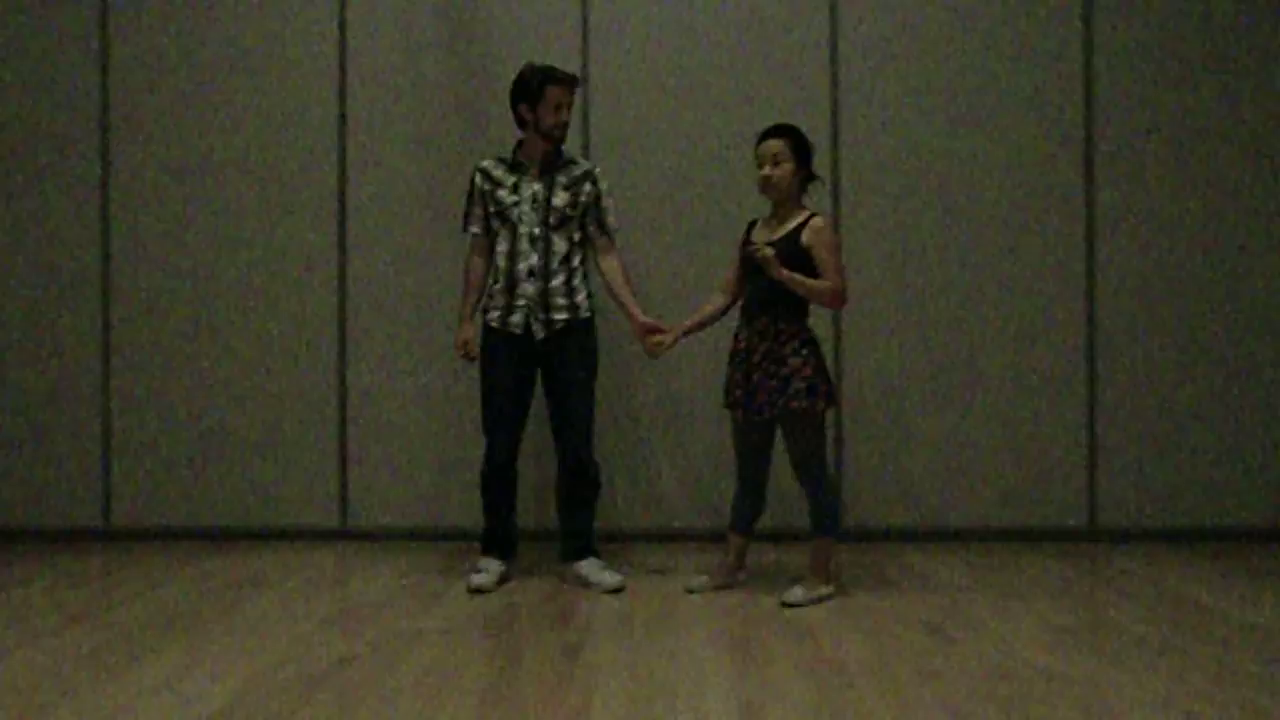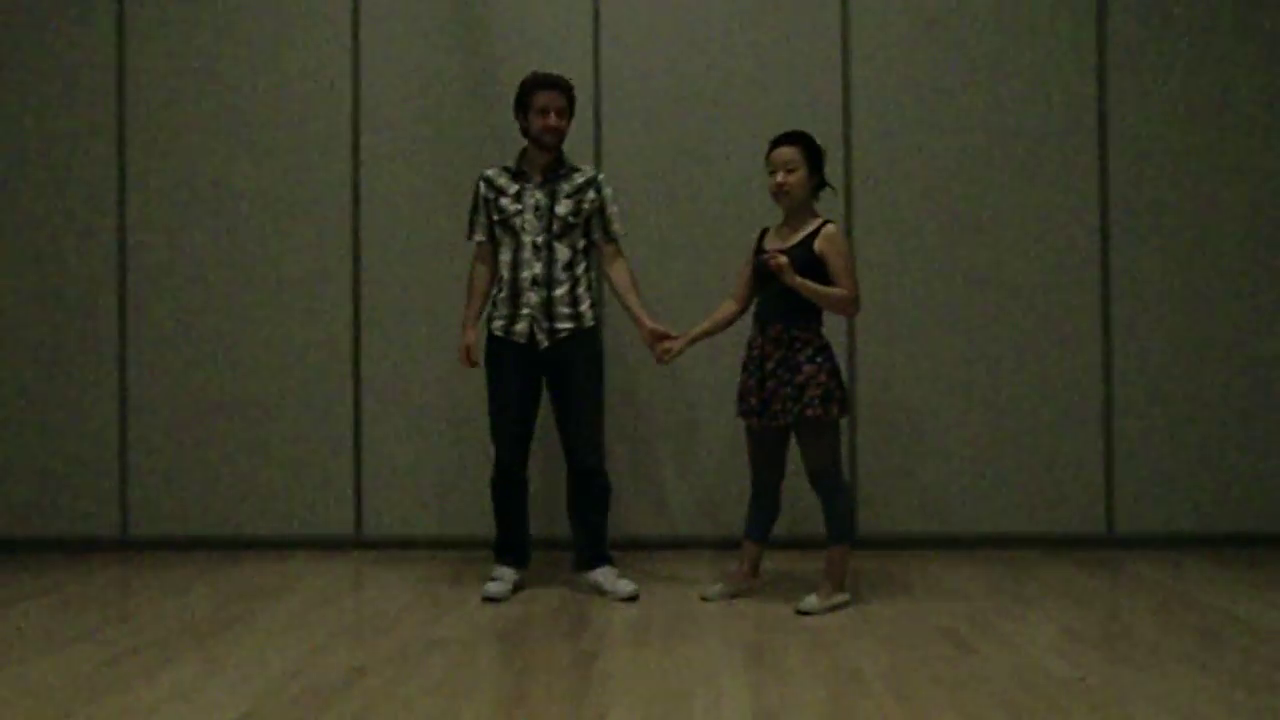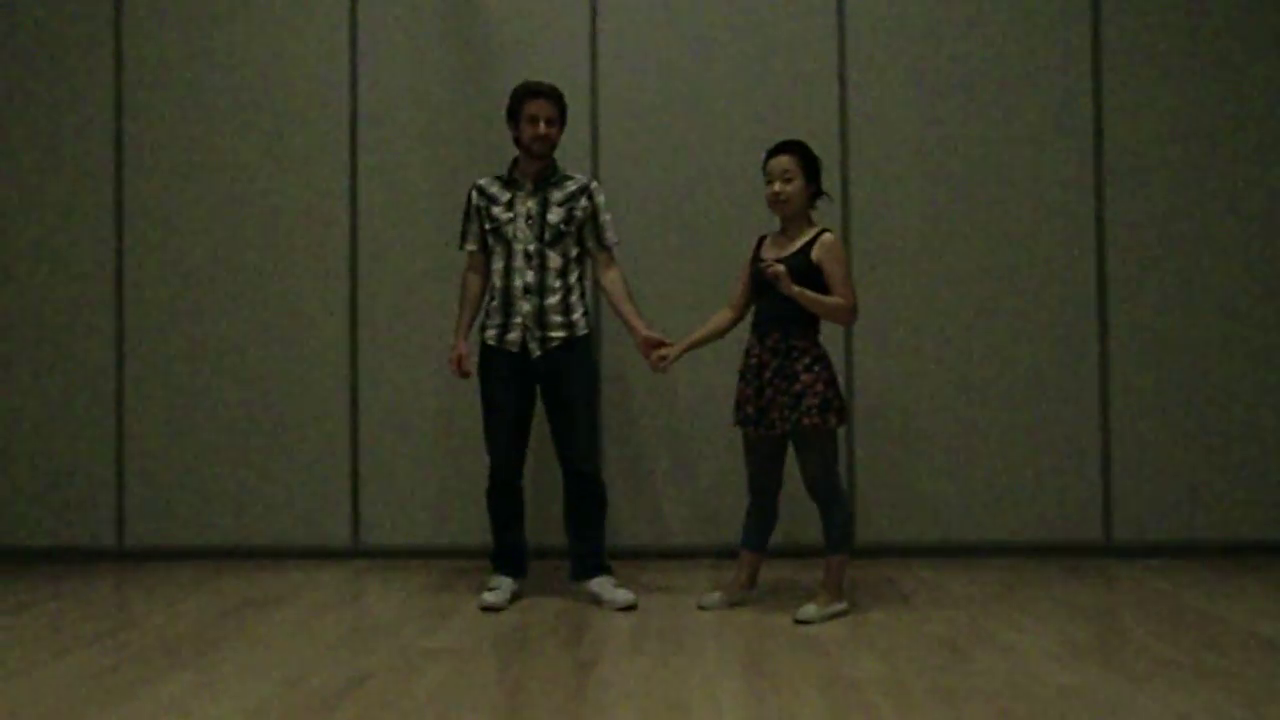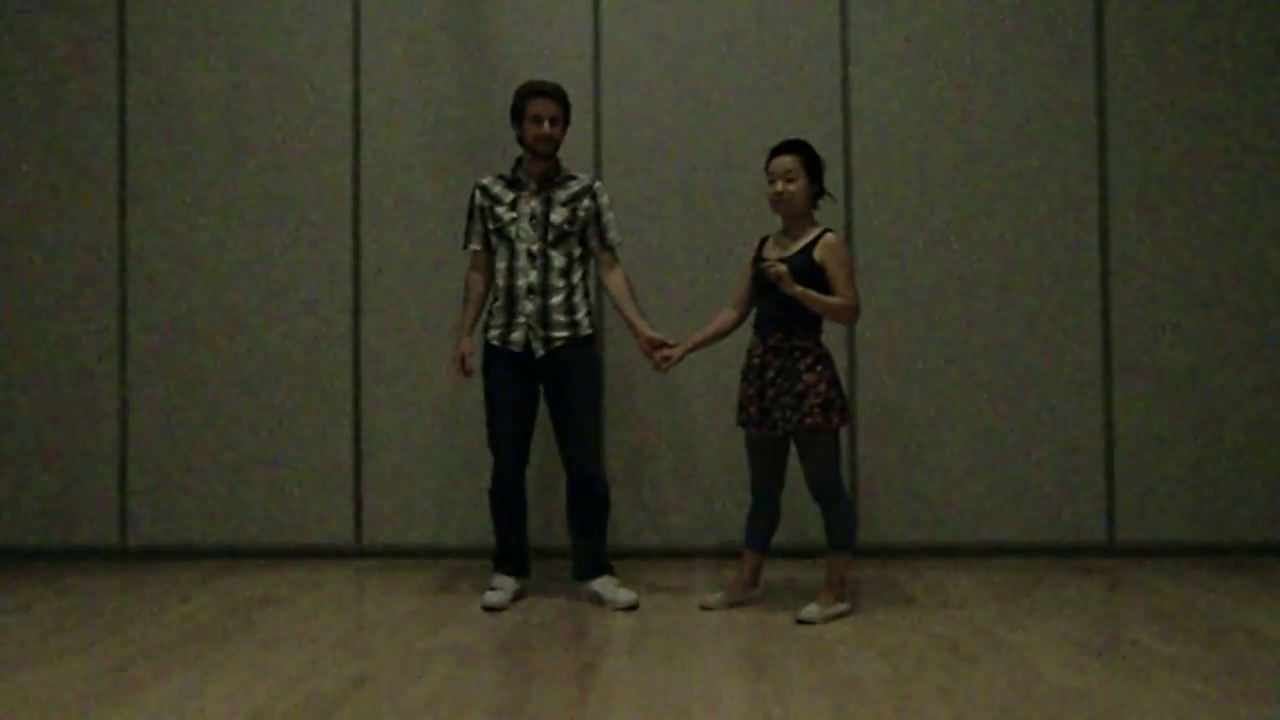
dt=0.5s
person 1, frame 1
left shoulder: (585, 178)
right shoulder: (488, 176)
left elbow: (605, 252)
right elbow: (479, 253)
left wrist: (635, 314)
right wrist: (466, 319)
left hip: (569, 328)
right hip: (505, 329)
left knee: (576, 448)
right knee: (499, 446)
left ankle: (581, 553)
right ankle: (495, 553)
person 1, frame 2
left shoulder: (589, 185)
right shoulder: (492, 184)
left elbow: (612, 258)
right elbow: (483, 261)
left wrist: (643, 320)
right wrist: (469, 325)
left hip: (574, 336)
right hip: (509, 336)
left knee: (586, 455)
right knee: (509, 456)
left ankle: (595, 561)
right ankle: (509, 561)
person 1, frame 3
left shoulder: (583, 192)
right shoulder: (485, 193)
left elbow: (606, 266)
right elbow: (476, 270)
left wrist: (638, 328)
right wrist: (461, 335)
left hip: (568, 344)
right hip: (503, 346)
left knee: (582, 463)
right knee: (504, 465)
left ankle: (593, 570)
right ankle: (507, 571)
person 1, frame 4
left shoulder: (586, 192)
right shoulder: (488, 192)
left elbow: (609, 266)
right elbow: (479, 270)
left wrist: (641, 329)
right wrist: (464, 335)
left hip: (571, 344)
right hip: (506, 346)
left knee: (585, 463)
right knee: (507, 465)
left ankle: (595, 571)
right ankle: (509, 571)
person 2, frame 1
left shoulder: (814, 228)
right shoulder: (752, 231)
left elbow: (836, 296)
right elbow: (725, 296)
left wrist: (781, 272)
right wrist: (676, 334)
left hip: (793, 355)
right hip: (749, 353)
left knee: (809, 468)
right knee: (749, 470)
left ankle: (821, 576)
right ankle: (732, 565)
person 2, frame 2
left shoulder: (827, 236)
right shoulder: (764, 238)
left elbow: (849, 303)
right elbow: (736, 304)
left wrist: (794, 279)
right wrist: (685, 340)
left hip: (807, 360)
right hip: (762, 360)
left knee: (824, 474)
right knee: (763, 477)
left ankle: (836, 582)
right ankle: (746, 571)
person 2, frame 3
left shoulder: (824, 244)
right shoulder: (761, 247)
left elbow: (846, 311)
right elbow: (732, 311)
left wrist: (792, 288)
right wrist: (680, 348)
left hip: (804, 370)
right hip: (760, 369)
left knee: (822, 484)
right knee: (761, 486)
left ankle: (833, 592)
right ankle: (743, 581)
person 2, frame 4
left shoulder: (827, 244)
right shoulder: (763, 247)
left elbow: (849, 311)
right elbow: (736, 311)
left wrist: (794, 288)
right wrist: (684, 348)
left hip: (806, 368)
right hip: (762, 368)
left knee: (824, 483)
right knee: (763, 485)
left ankle: (836, 591)
right ankle: (746, 581)
